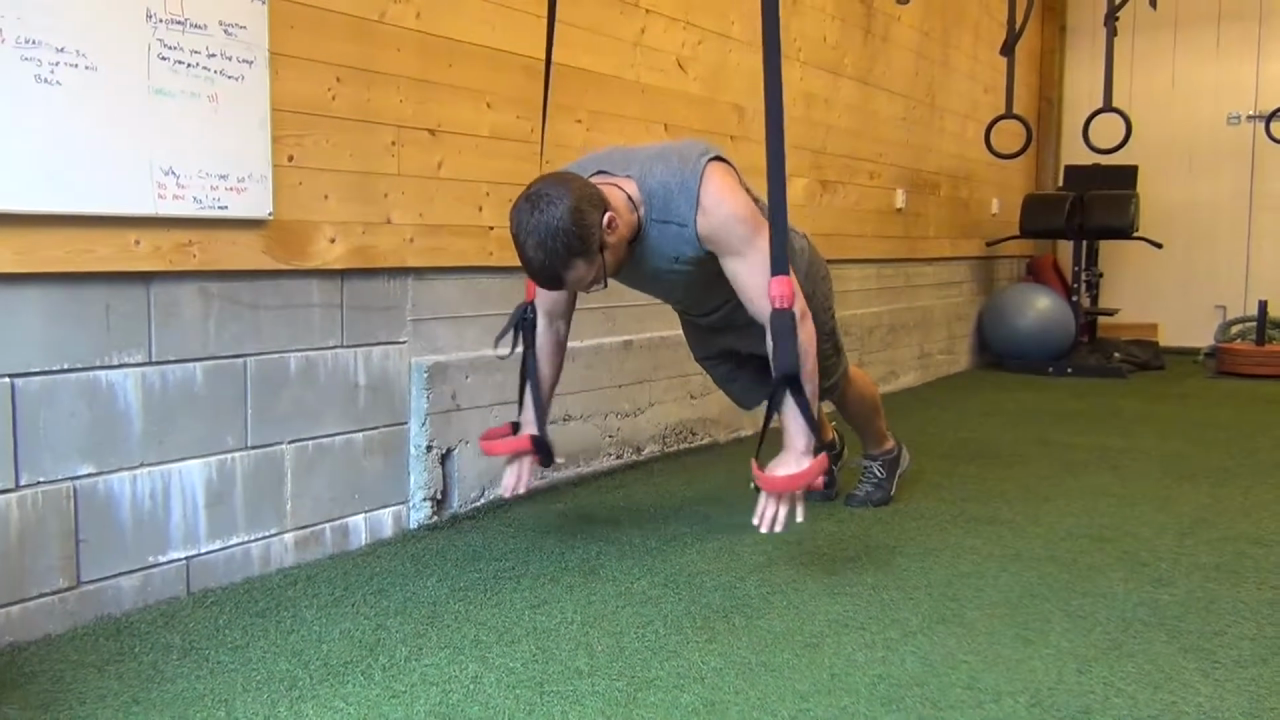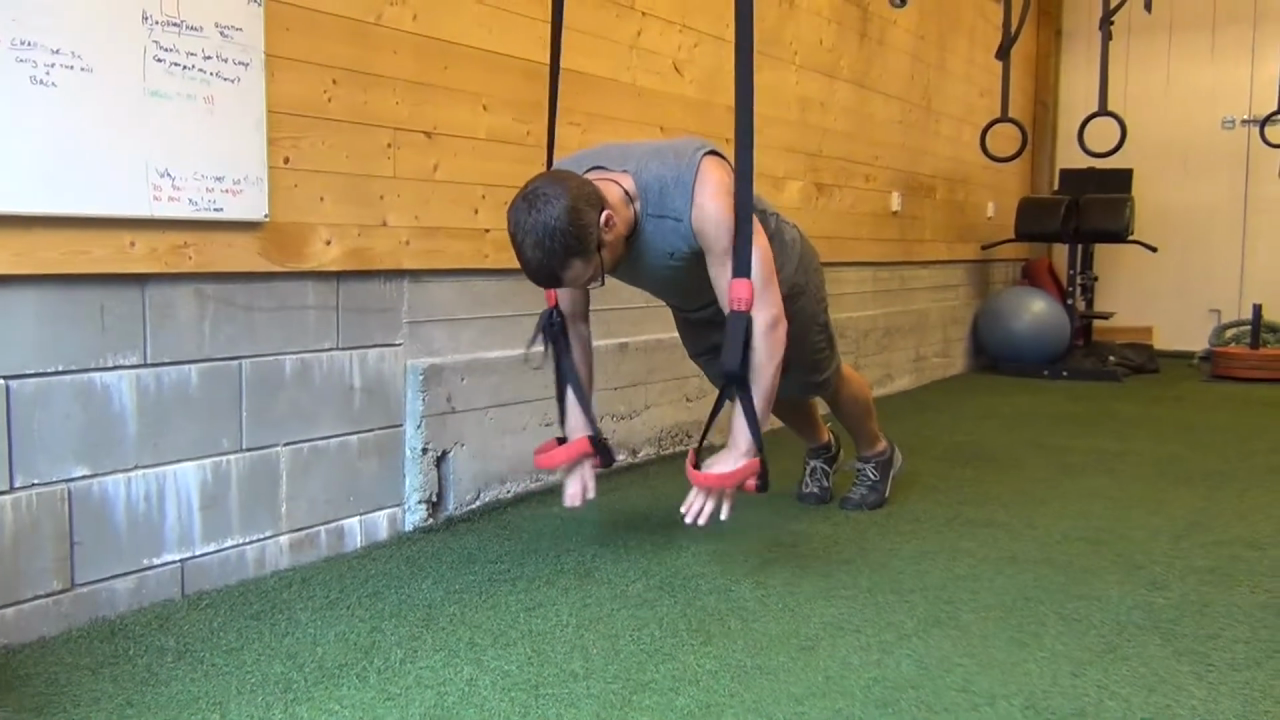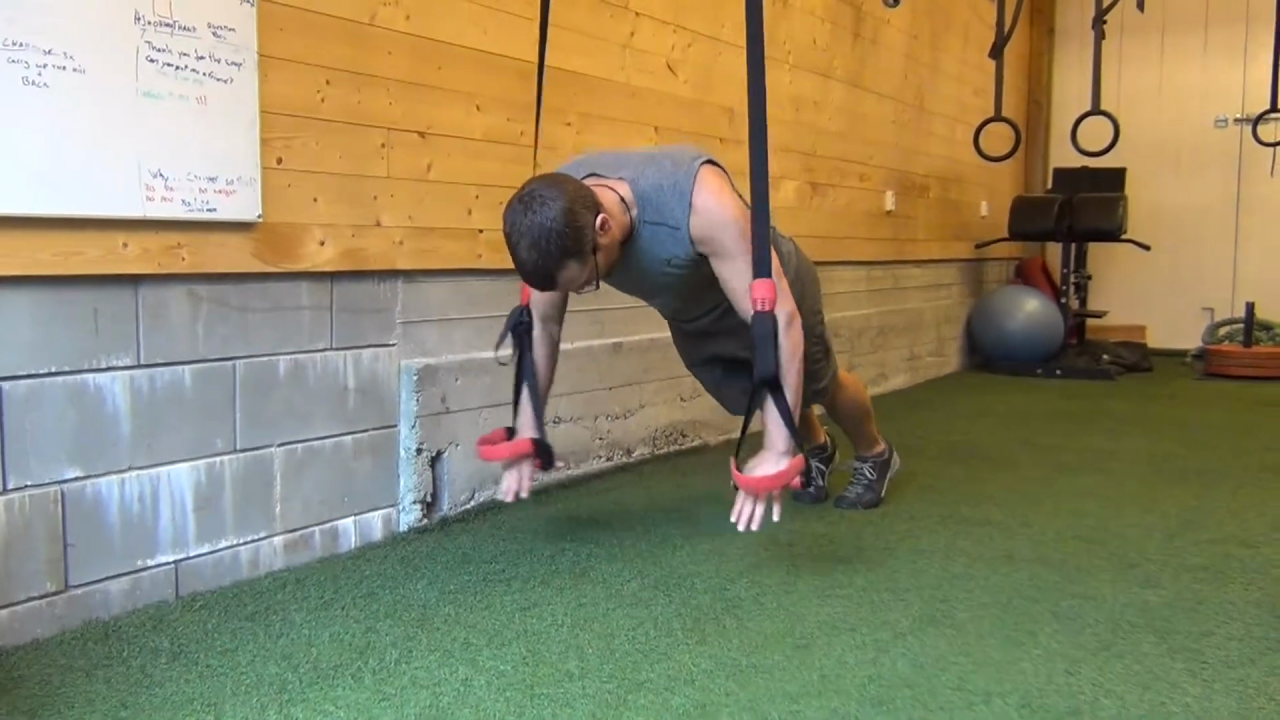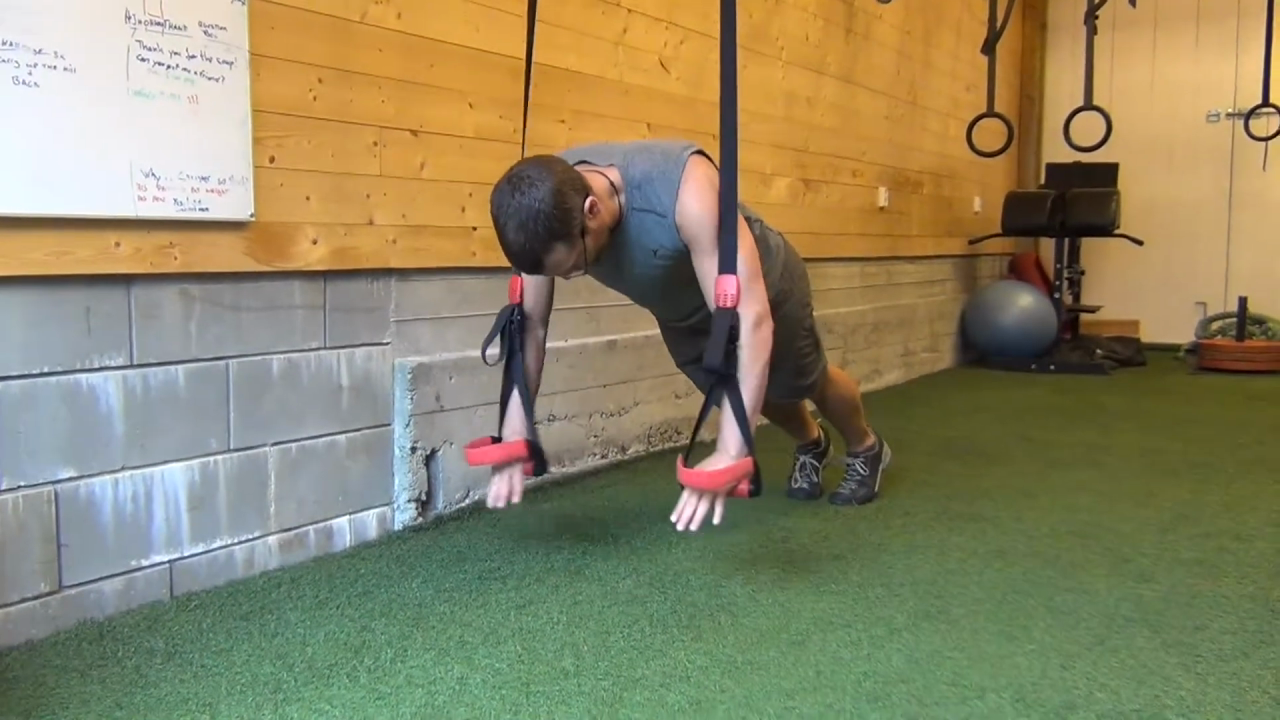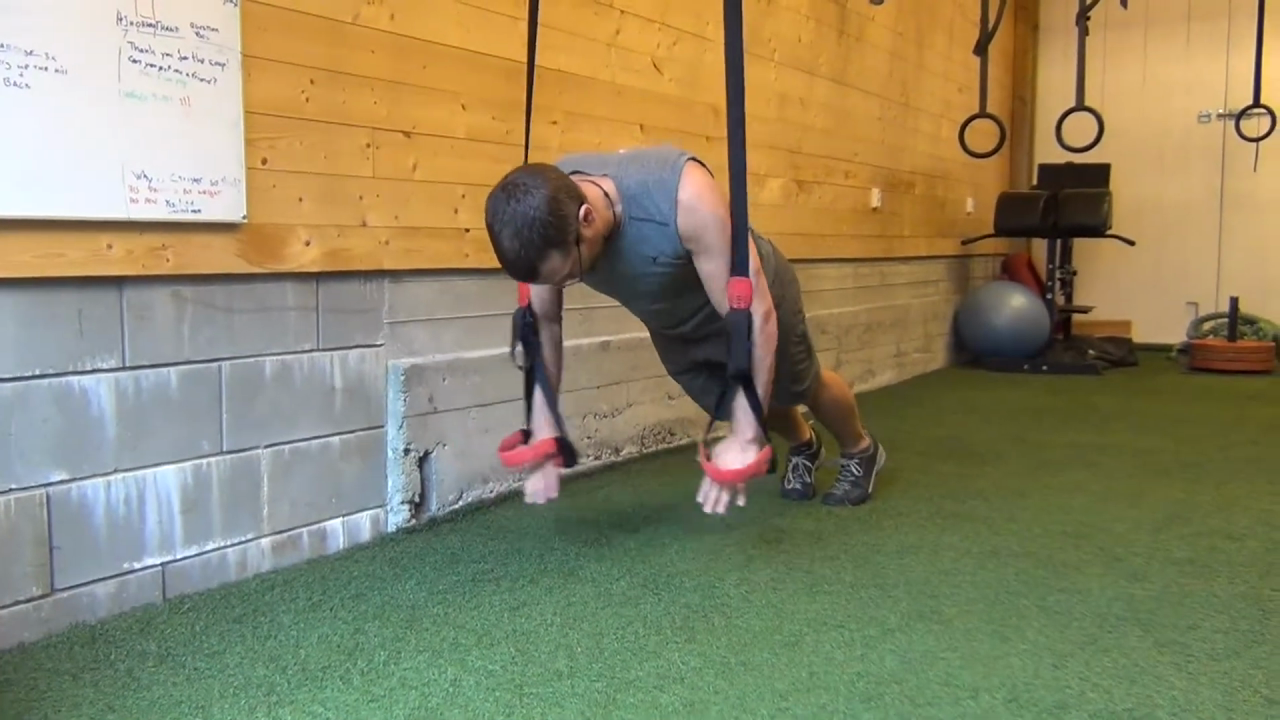
dt=0.3s
person 1, frame 1
left shoulder: (705, 197)
right shoulder: (565, 210)
left elbow: (790, 320)
right elbow: (549, 321)
left wrist: (796, 450)
right wrist: (531, 427)
left knee: (830, 380)
right knee: (763, 393)
left ankle: (884, 453)
right ankle: (828, 448)
person 1, frame 2
left shoulder: (700, 191)
right shoulder: (560, 208)
left elbow: (765, 321)
right elbow: (572, 323)
left wrist: (740, 450)
right wrist: (578, 432)
left hip: (775, 278)
left knee: (820, 379)
right knee: (766, 389)
left ankle: (877, 455)
right ankle: (822, 449)
person 1, frame 3
left shoulder: (698, 199)
right shoulder: (557, 215)
left elbow: (779, 321)
right elbow: (543, 325)
left wrist: (777, 450)
right wrist: (526, 430)
left hip: (773, 291)
left knee: (818, 384)
right knee: (752, 398)
left ankle: (875, 456)
right ankle: (818, 451)
person 1, frame 4
left shoulder: (684, 189)
right shoulder: (545, 209)
left elbow: (751, 320)
right elbow: (531, 321)
left wrist: (731, 451)
right wrist: (513, 435)
left hip: (759, 286)
left knee: (807, 381)
right knee: (754, 391)
left ankle: (866, 451)
right ankle: (811, 446)
person 1, frame 5
left shoulder: (683, 196)
right shoulder: (543, 221)
left elbow: (756, 316)
right elbow: (543, 322)
left wrist: (745, 436)
right wrist: (544, 429)
left hip: (752, 293)
left knee: (799, 386)
right knee: (745, 398)
left ankle: (860, 451)
right ankle: (803, 447)
